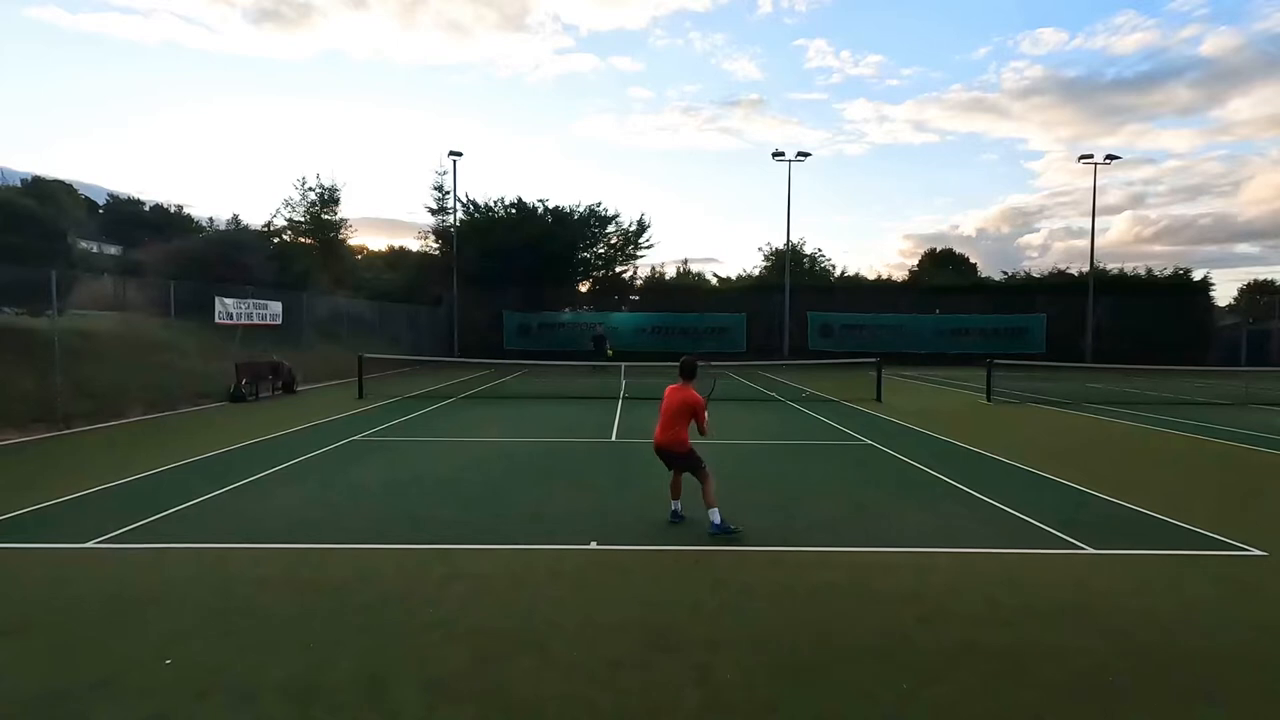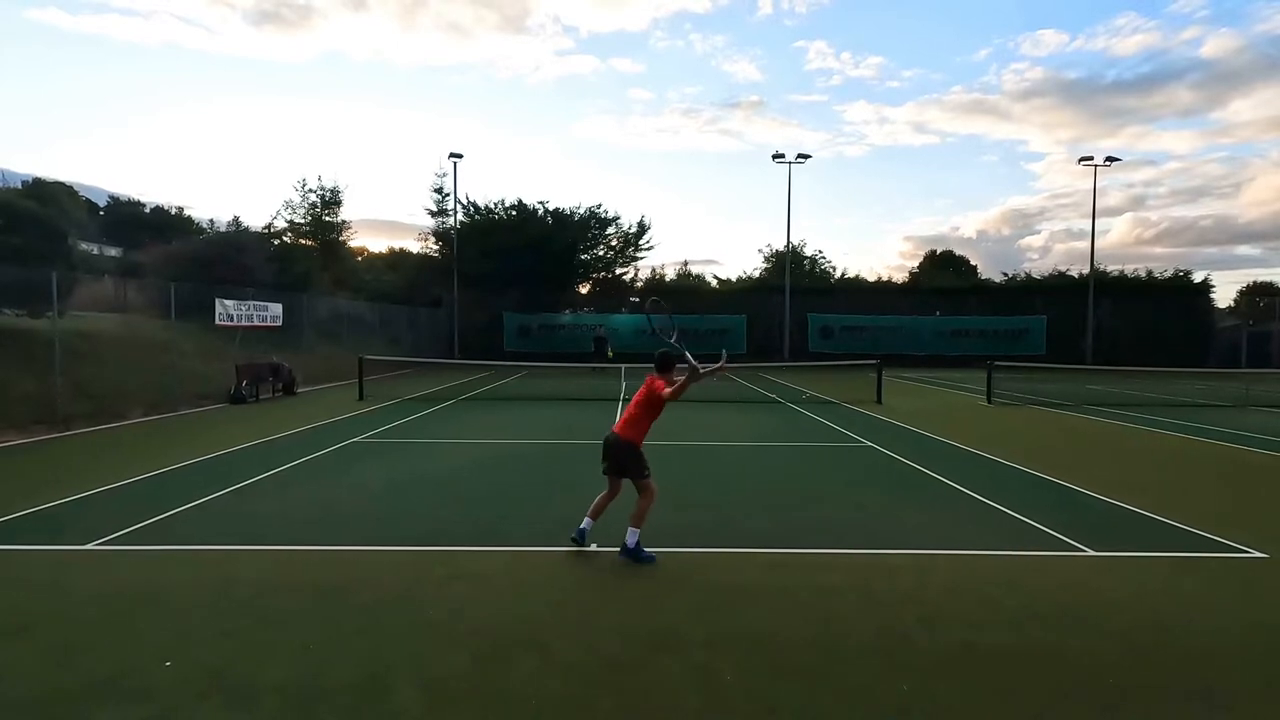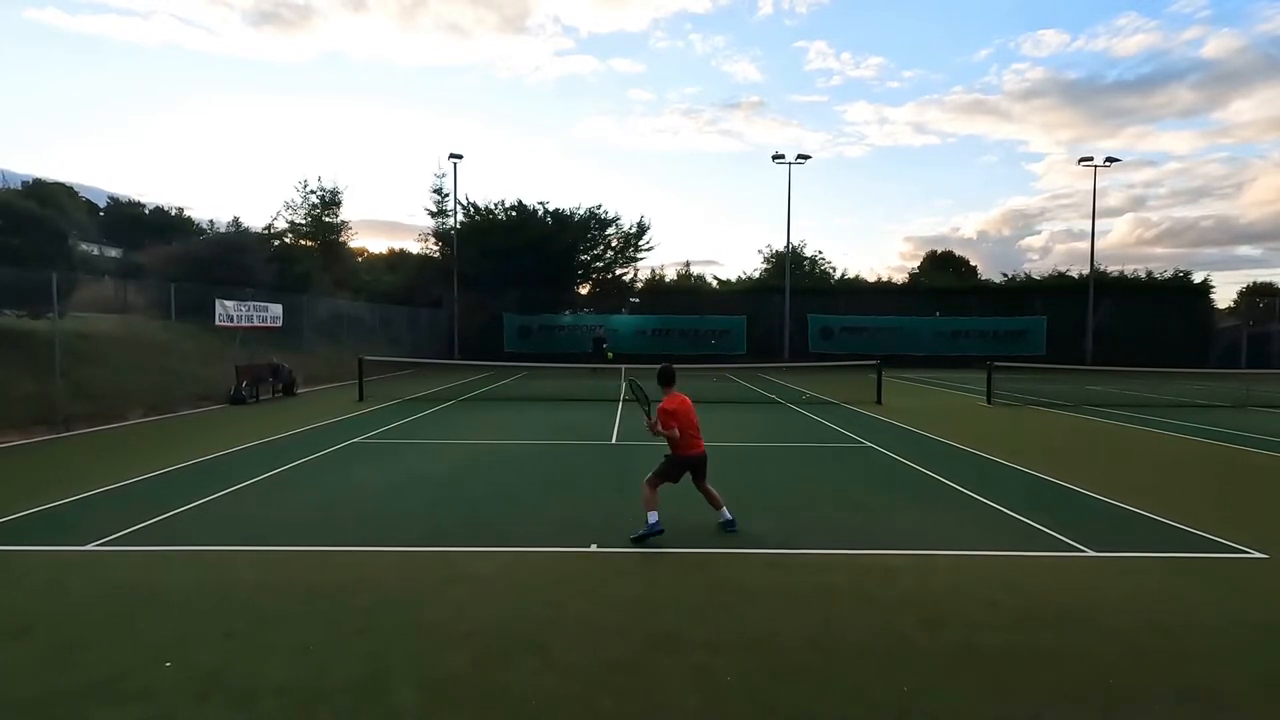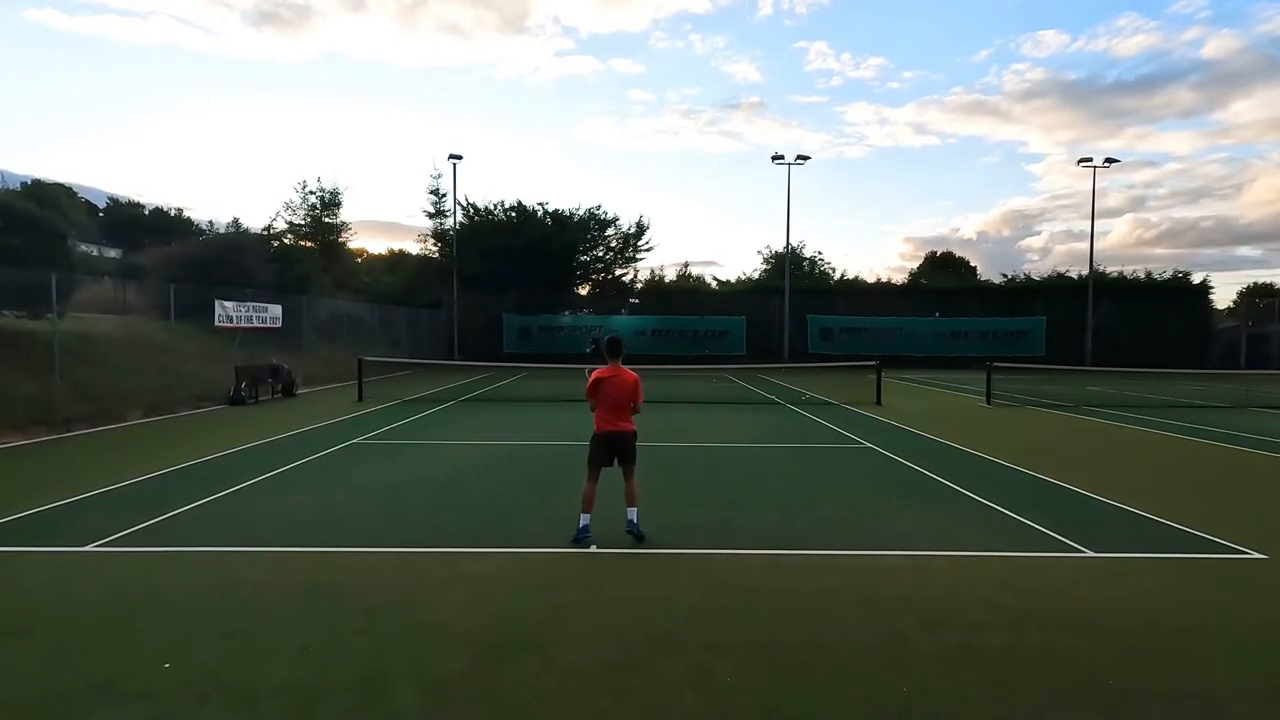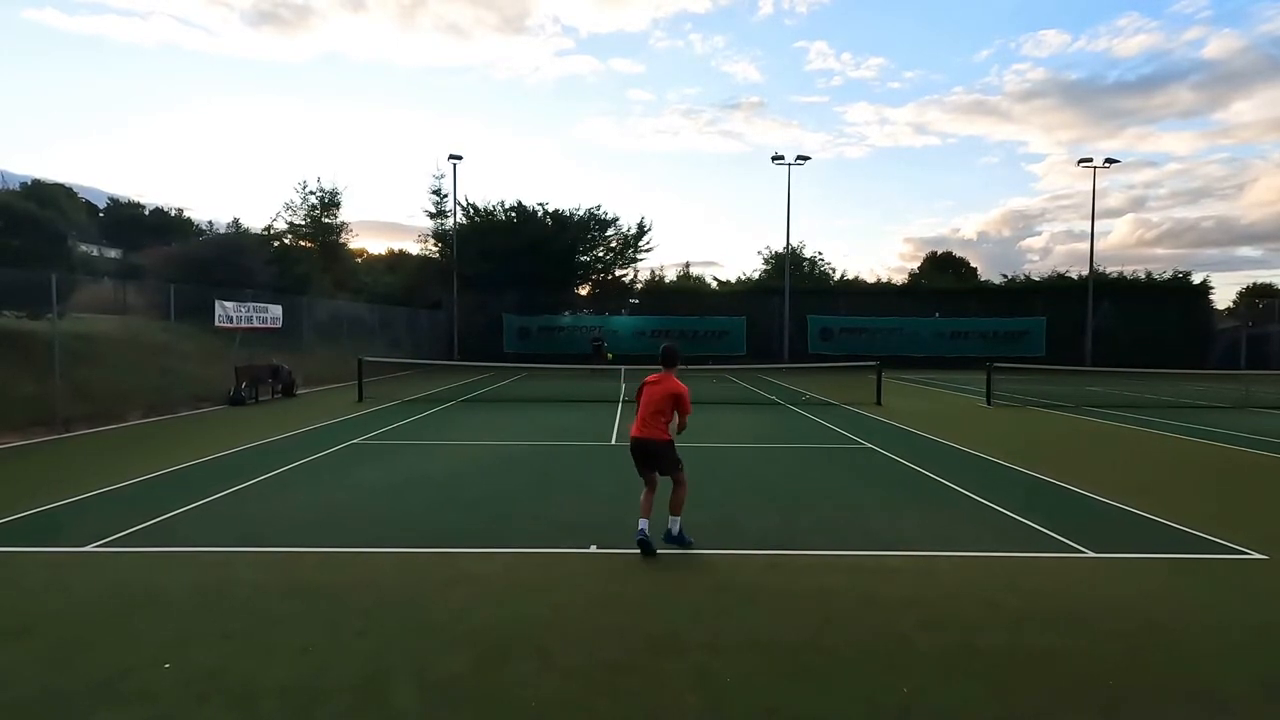
dt=1s
person 1, frame 1
left shoulder: (669, 390)
right shoulder: (696, 400)
right elbow: (702, 432)
right wrist: (704, 419)
left hip: (660, 444)
right hip: (679, 446)
left knee: (677, 471)
right knee: (706, 478)
left ankle: (675, 511)
right ankle: (716, 523)
person 1, frame 2
left shoulder: (654, 380)
right shoulder: (658, 386)
left elbow: (678, 382)
right elbow: (671, 395)
left wrist: (714, 368)
right wrist: (691, 376)
left hip: (614, 439)
right hip: (626, 444)
left knee: (611, 490)
right knee: (648, 492)
left ankle: (583, 531)
right ankle: (630, 546)
person 1, frame 3
left shoulder: (664, 407)
right shoulder: (685, 400)
left elbow: (675, 436)
left wrist: (657, 430)
right wrist: (659, 424)
left hip: (683, 455)
right hip: (700, 452)
left knee: (649, 484)
right knee: (702, 486)
left ankle: (653, 524)
right ankle: (728, 519)
person 1, frame 4
left shoulder: (597, 376)
right shoulder: (633, 378)
left elbow: (592, 406)
right elbow: (637, 408)
left hip: (603, 433)
right hip: (626, 433)
left knee: (592, 479)
right knee: (630, 477)
left ankle: (584, 526)
right ankle: (632, 521)
person 1, frame 5
left shoulder: (647, 382)
right shoulder: (679, 389)
right elbow: (683, 424)
right wrist: (675, 431)
left hip: (637, 439)
right hip: (660, 441)
left knee: (650, 486)
right knee: (680, 482)
left ankle: (642, 532)
right ankle: (674, 532)
